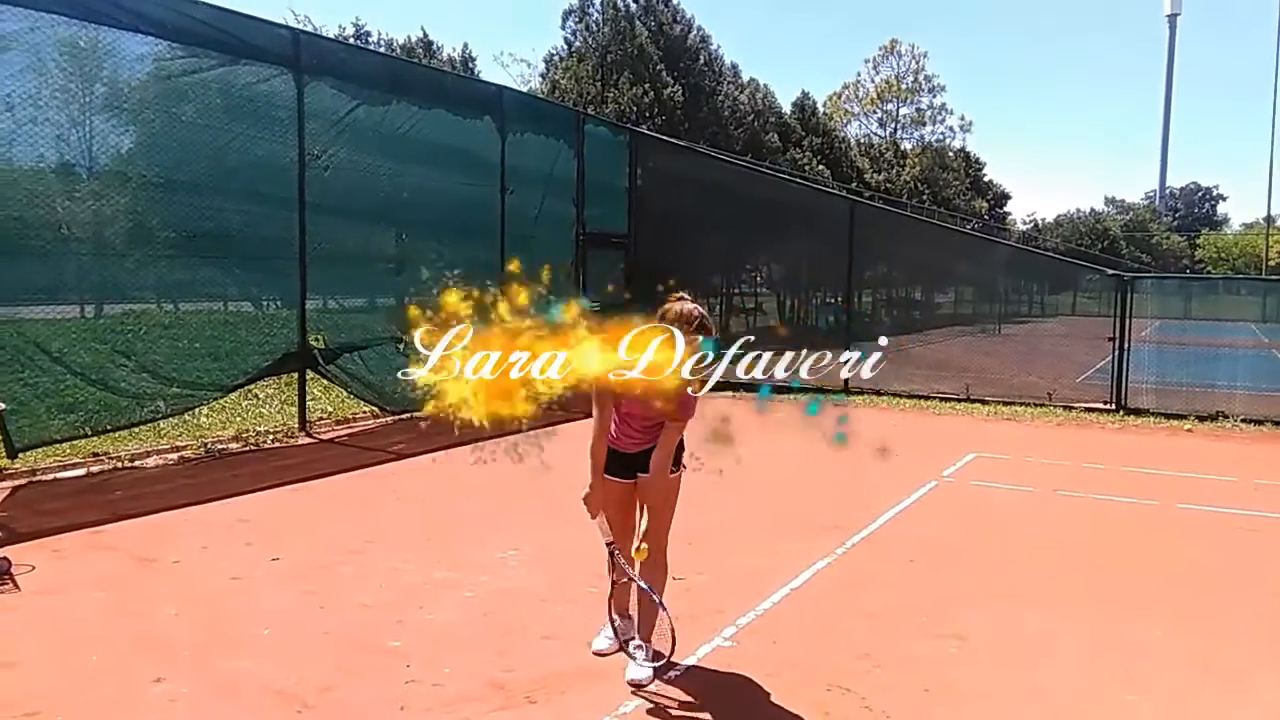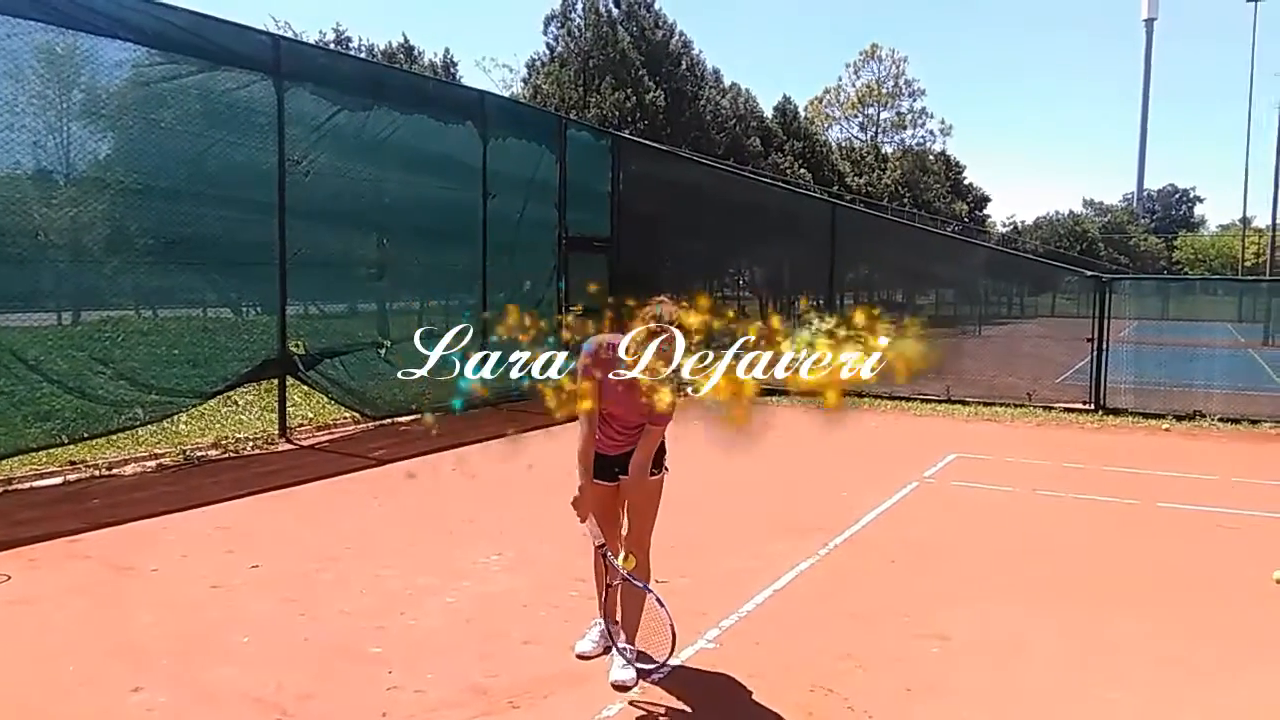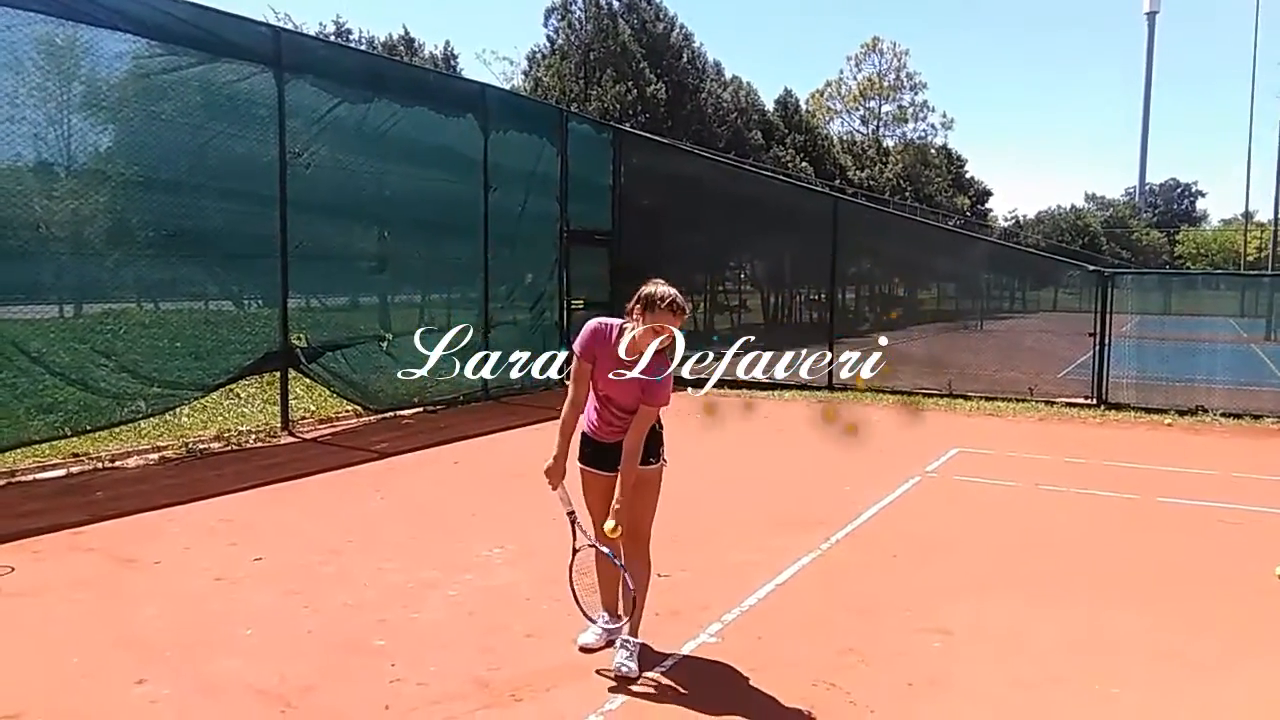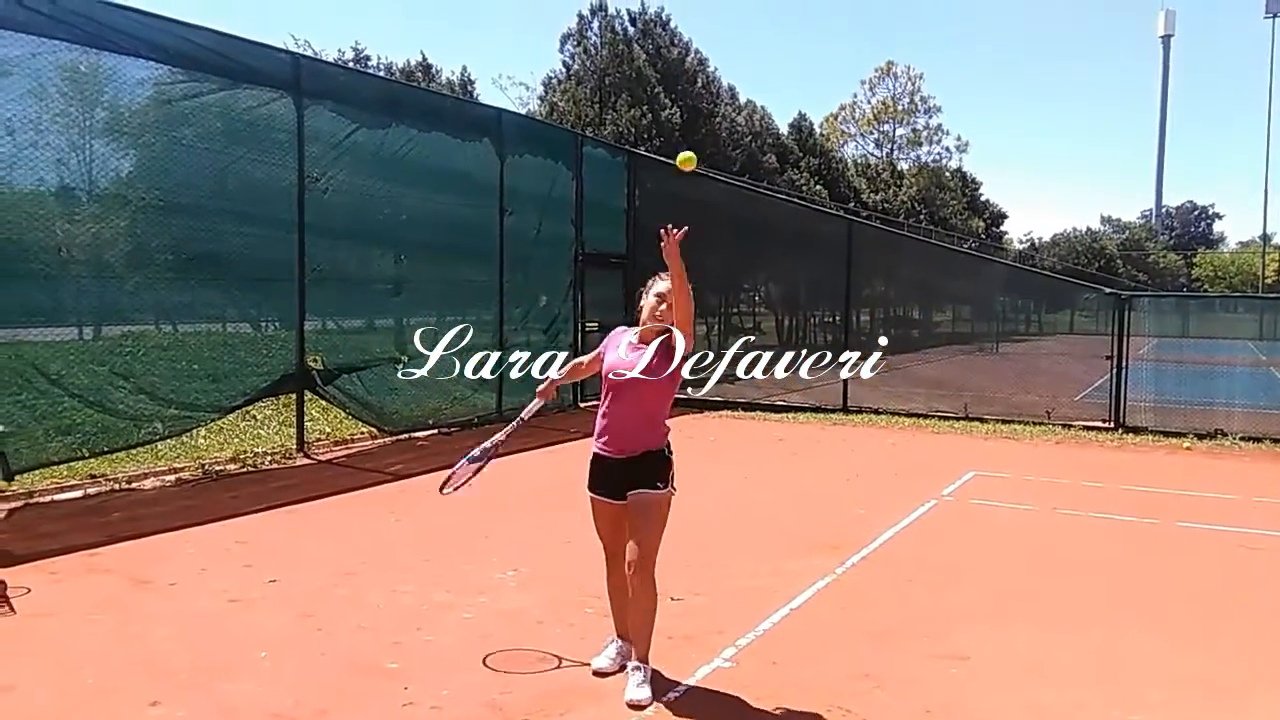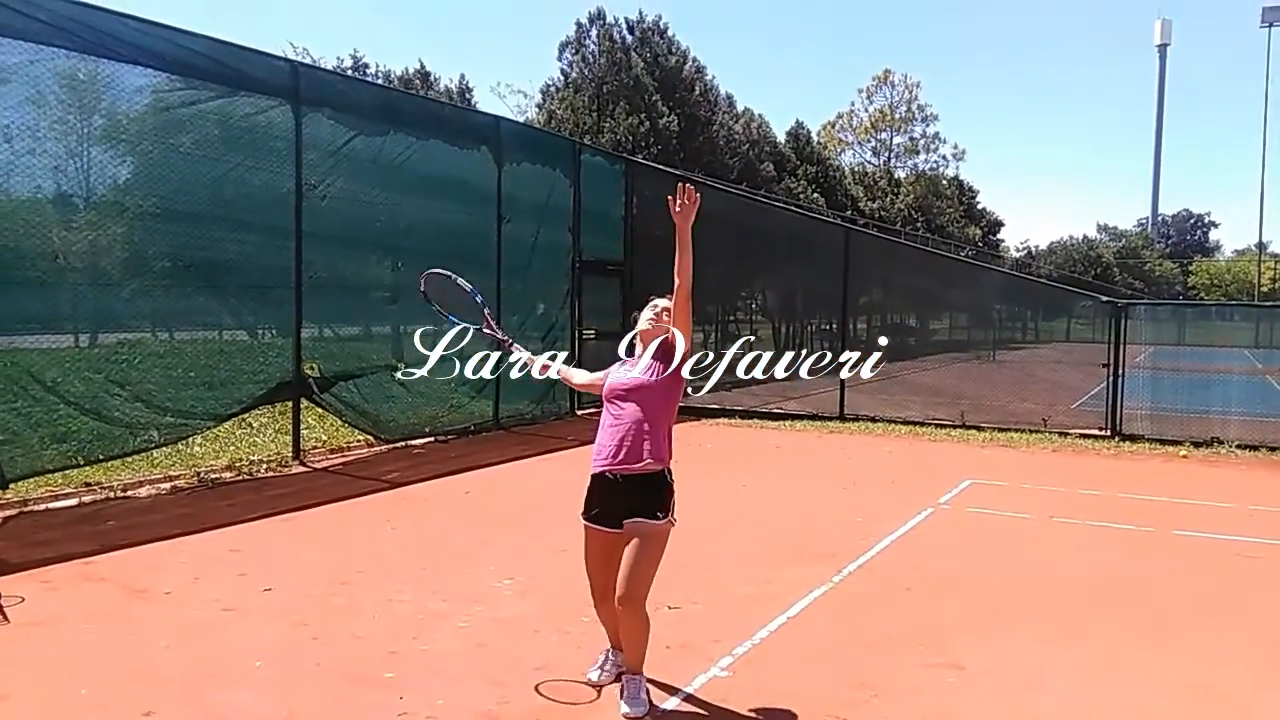
dt=0.4s
person 1, frame 1
left shoulder: (684, 385)
left elbow: (662, 456)
right elbow: (602, 422)
left wrist: (651, 521)
right wrist: (596, 483)
left hip: (656, 454)
right hip: (614, 451)
left knee: (652, 545)
right knee: (619, 541)
left ankle: (642, 642)
right ankle: (621, 619)
person 1, frame 2
left shoulder: (664, 387)
right shoulder: (598, 351)
left elbow: (641, 461)
right elbow: (587, 423)
left wrist: (631, 522)
right wrist: (584, 484)
left hip: (640, 457)
right hip: (598, 454)
left knee: (635, 547)
right knee: (604, 542)
left ankle: (625, 645)
right ankle: (605, 622)
person 1, frame 3
left shoulder: (660, 369)
right shoulder: (596, 332)
left elbow: (635, 437)
right elbow: (576, 398)
left wrist: (623, 499)
right wrist: (559, 455)
left hip: (641, 448)
right hip: (595, 442)
left knee: (634, 538)
right knee: (604, 534)
left ankle: (629, 637)
right ankle: (608, 617)
person 1, frame 4
left shoulder: (673, 347)
right shoulder: (616, 340)
left elbow: (685, 313)
right elbow: (586, 364)
left wrist: (677, 266)
right wrist: (552, 383)
left hip: (648, 467)
right hip: (604, 463)
left knee: (639, 566)
right knee: (614, 559)
left ankle: (639, 665)
right ankle: (622, 640)
person 1, frame 5
left shoulder: (672, 358)
right shoulder: (620, 368)
left elbow: (682, 293)
right elbow: (585, 379)
left wrist: (683, 229)
right wrist: (551, 365)
left hip: (648, 489)
right hip: (603, 487)
left knee: (629, 598)
right knee: (602, 595)
left ankle: (634, 676)
right ankle: (615, 651)
